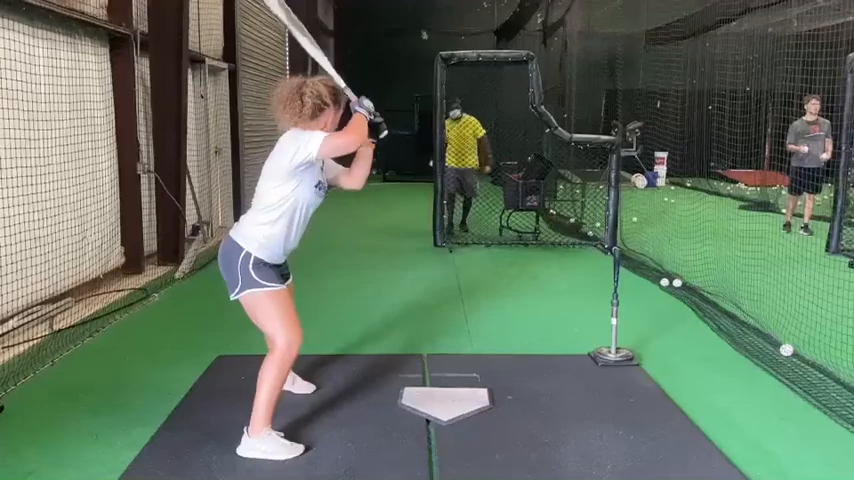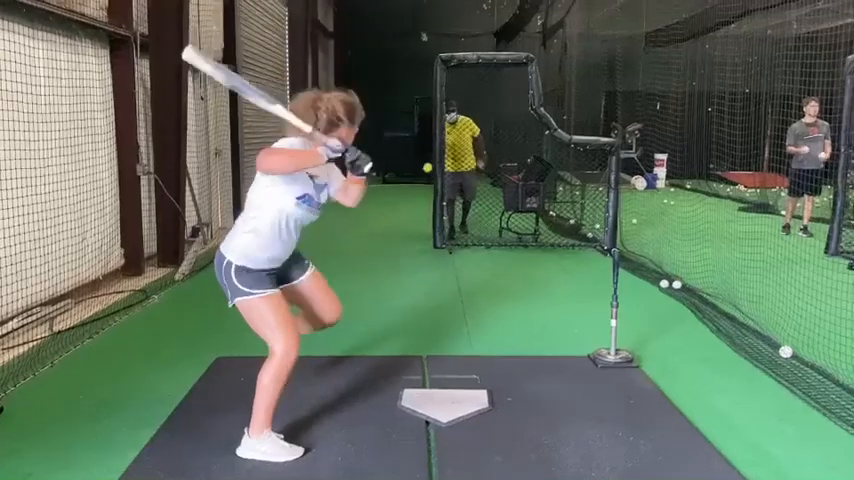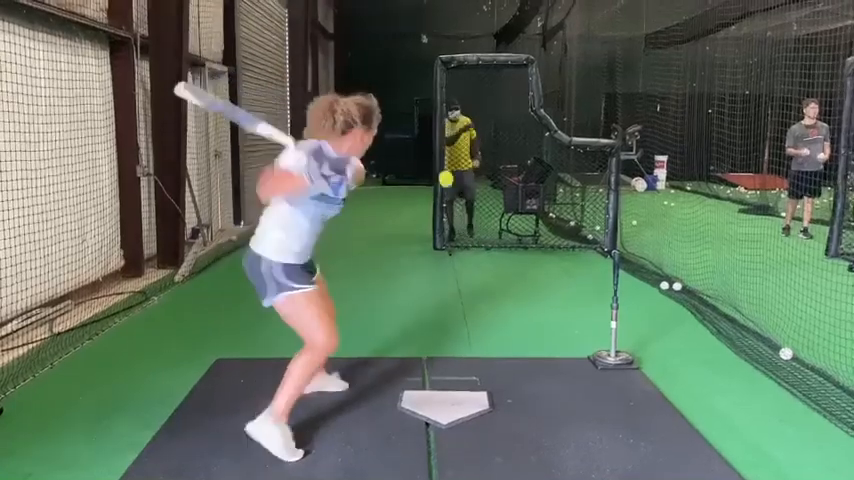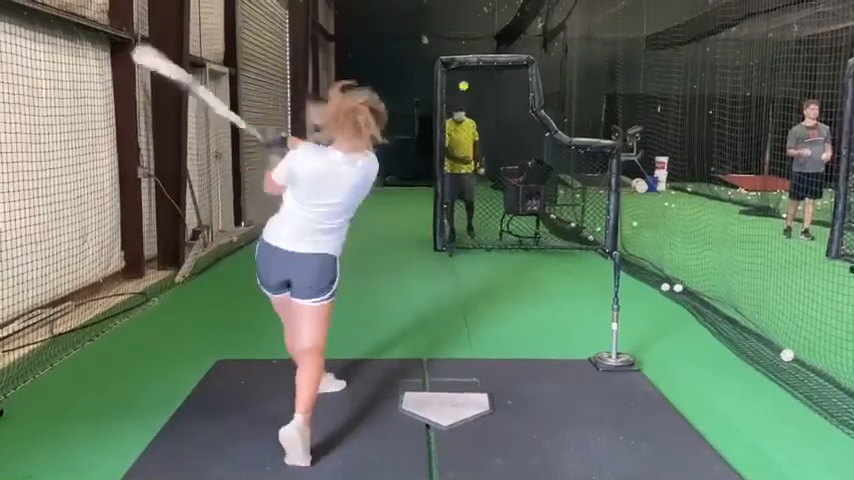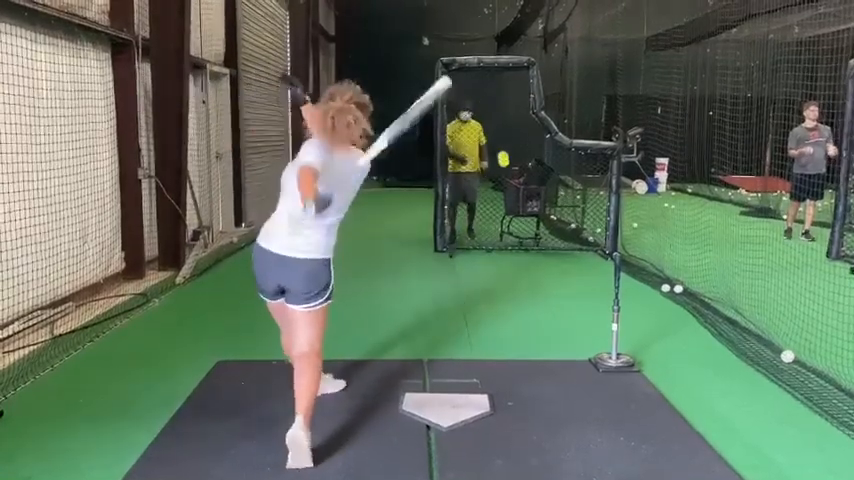
dt=0.4s
person 1, frame 1
left shoulder: (315, 156)
right shoulder: (297, 141)
left elbow: (354, 180)
right elbow: (349, 140)
left wrist: (370, 137)
right wrist: (362, 113)
left hip: (268, 255)
right hip: (247, 256)
left knee: (282, 324)
right knee: (288, 338)
left ankle: (282, 375)
right ankle: (257, 436)
person 1, frame 2
left shoulder: (329, 165)
right shoulder: (294, 148)
left elbow: (352, 199)
right elbow: (265, 162)
left wrist: (357, 171)
right wrist: (326, 153)
left hip: (283, 258)
right hip: (243, 263)
left knee: (330, 314)
right knee: (286, 346)
left ankle: (295, 317)
right ankle: (256, 437)
person 1, frame 3
left shoulder: (339, 154)
right shoulder: (302, 154)
left elbow: (355, 175)
right elbow: (266, 189)
left wrist: (343, 169)
right wrist: (313, 176)
left hip: (295, 256)
right hip: (274, 262)
left knee: (318, 318)
right knee: (325, 341)
left ankle: (312, 376)
right ankle: (274, 419)
person 1, frame 4
left shoulder: (308, 159)
right shoulder: (368, 163)
left elbow: (272, 185)
right wrist: (301, 145)
left hip: (272, 251)
right hip: (317, 261)
left knee: (295, 327)
right knee: (310, 349)
left ankle: (316, 381)
right ankle: (300, 424)
person 1, frame 5
left shoulder: (315, 150)
right shoulder: (360, 164)
left elbow: (308, 173)
left wrist: (312, 195)
right wrist: (305, 101)
left hip: (269, 255)
right hip: (312, 265)
left knee: (291, 331)
right knee: (307, 349)
left ankle: (313, 381)
right ankle: (301, 425)
person 2, frame 1
left shoulder: (825, 124)
right shoulder: (796, 125)
left elbow: (828, 141)
right elbow: (789, 146)
left wrist: (828, 153)
right wrist: (798, 148)
left hip: (816, 166)
right hip: (799, 165)
left knee: (811, 195)
right knee: (794, 195)
left ankle: (805, 225)
right ankle: (787, 222)
person 2, frame 2
left shoulder: (824, 126)
right shoulder: (795, 127)
left elbow: (828, 143)
right elbow: (788, 148)
left wrist: (827, 154)
right wrist: (798, 150)
left hip: (816, 167)
right hip: (798, 167)
left knee: (810, 197)
right knee: (793, 197)
left ankle: (804, 227)
right ankle: (787, 224)
person 2, frame 3
left shoulder: (824, 127)
right shoulder: (795, 129)
left elbow: (827, 145)
right elbow: (788, 150)
left wrist: (826, 155)
right wrist: (799, 152)
left hip: (816, 170)
right hip: (798, 169)
left knee: (810, 199)
right knee: (793, 199)
left ankle: (805, 228)
right ankle: (787, 225)
person 2, frame 4
left shoulder: (824, 129)
right shoulder: (796, 130)
left elbow: (828, 147)
right elbow: (789, 151)
left wrist: (828, 155)
right wrist: (799, 153)
left hip: (817, 171)
right hip: (800, 171)
left knee: (811, 201)
right knee: (795, 201)
left ankle: (805, 230)
right ankle: (788, 227)
person 2, frame 5
left shoulder: (826, 130)
right shoulder: (796, 132)
left elbow: (830, 148)
right elbow: (790, 152)
left wrist: (833, 151)
right wrist: (801, 152)
left hip: (818, 172)
right hip: (800, 172)
left knee: (812, 202)
right knee: (795, 202)
left ankle: (806, 231)
right ankle: (788, 228)
person 3, frame 1
left shoulder: (472, 121)
right shoulder: (446, 124)
left elbow: (483, 139)
left wrist: (487, 159)
left hip: (469, 166)
right hip: (451, 166)
left knee: (468, 196)
right knee: (450, 194)
left ankle: (463, 221)
right ankle: (450, 223)
person 3, frame 2
left shoulder: (468, 122)
left elbow: (478, 137)
left wrist: (481, 157)
left hip: (469, 167)
right hip: (450, 169)
left knee: (468, 198)
right knee: (450, 199)
left ankle: (463, 222)
right ankle: (451, 227)
person 3, frame 3
left shoulder: (467, 121)
left elbow: (474, 139)
right elbow: (448, 142)
left wrist: (476, 156)
right wrist: (461, 130)
left hip: (467, 168)
right hip: (450, 169)
left knee: (470, 198)
right knee: (449, 200)
left ankle: (470, 224)
right ankle: (451, 229)
person 3, frame 4
left shoulder: (471, 123)
right shoulder: (446, 127)
left elbow: (476, 143)
right elbow: (444, 150)
left wrist: (479, 162)
right wrist: (459, 159)
left hip: (469, 169)
right hip: (451, 170)
left knee: (469, 200)
right knee: (449, 201)
left ankle: (470, 226)
right ankle: (451, 230)
person 3, frame 5
left shoulder: (477, 126)
right shoulder: (450, 128)
left elbow: (483, 145)
right elbow: (445, 148)
left wrist: (484, 160)
right wrist: (457, 158)
left hip: (473, 170)
right hip: (455, 170)
left knee: (472, 201)
right knee: (453, 202)
left ankle: (470, 228)
right ankle: (452, 231)
